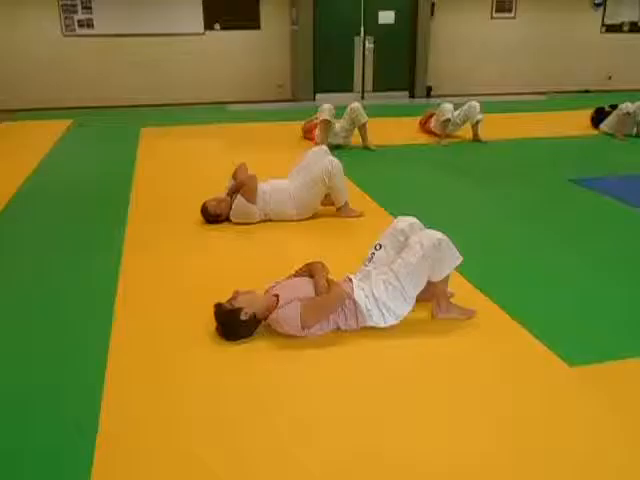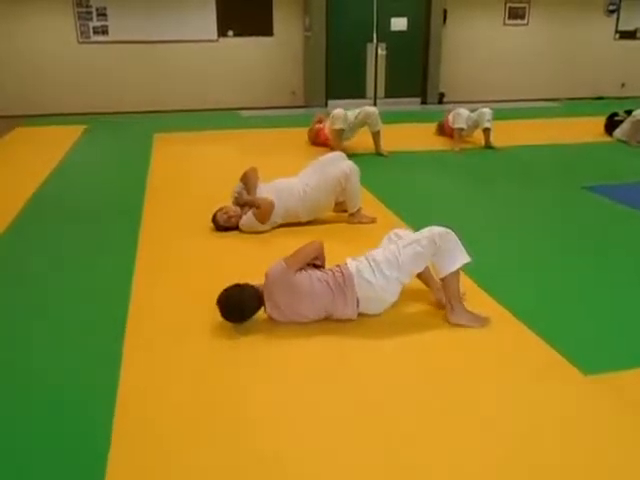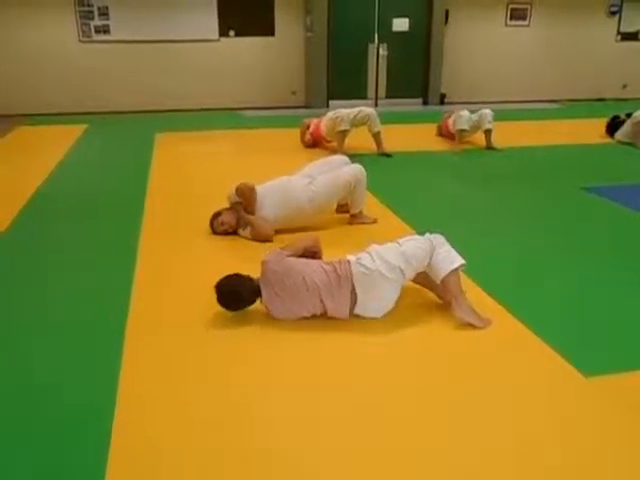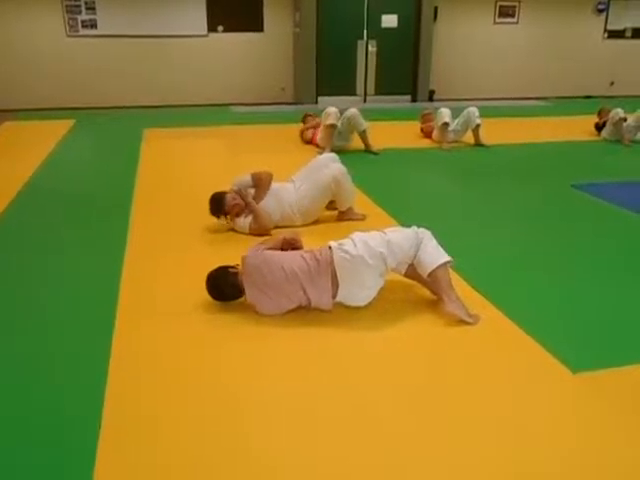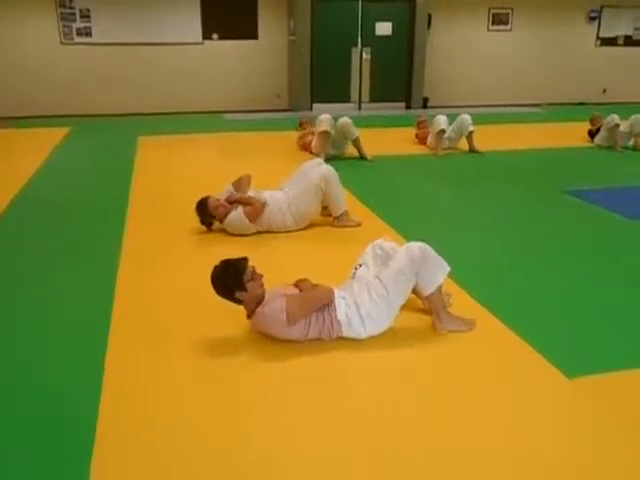
dt=1s
person 1, frame 1
left shoulder: (273, 294)
right shoulder: (288, 319)
left elbow: (316, 267)
right elbow: (337, 296)
left wrist: (314, 270)
right wrist: (321, 277)
left hip: (360, 283)
right hip: (377, 304)
left knee: (407, 225)
right knee: (434, 241)
left ankle: (427, 286)
right ankle: (443, 306)
person 1, frame 2
left shoulder: (277, 313)
right shoulder: (276, 278)
right elbow: (316, 246)
left wrist: (315, 269)
left hip: (364, 301)
right hip: (363, 280)
left knee: (400, 236)
right knee: (440, 236)
left ankle: (440, 293)
right ankle: (455, 309)
person 1, frame 3
left shoulder: (275, 311)
right shoulder: (272, 266)
right elbow: (312, 241)
left hip: (365, 305)
right hip: (362, 275)
left knee: (406, 260)
right knee: (434, 242)
left ankle: (446, 295)
right ankle: (459, 304)
person 1, frame 4
left shoulder: (260, 306)
right shoulder: (252, 261)
right elbow: (291, 237)
left hip: (350, 292)
left knee: (399, 251)
right knee: (419, 236)
left ankle: (438, 290)
right ankle: (450, 298)
person 1, frame 5
left shoulder: (264, 303)
right shoulder: (271, 315)
left elbow: (302, 286)
right elbow: (324, 294)
left wrist: (302, 287)
right wrist: (311, 288)
left hip: (348, 297)
right hip: (361, 315)
left knee: (382, 247)
right knee: (418, 251)
left ankle: (428, 299)
right ankle: (443, 318)
person 2, frame 1
left shoulder: (233, 195)
right shoulder: (239, 212)
left elbow: (242, 167)
right elbow: (251, 179)
left wrist: (233, 187)
right wrist: (234, 189)
left hip: (291, 187)
right hip: (297, 201)
left knee: (321, 151)
right knee: (332, 164)
left ankle: (327, 197)
right ankle: (343, 208)
person 2, frame 2
left shoulder: (240, 193)
right shoulder: (247, 223)
left elbow: (252, 171)
right elbow: (268, 205)
left wrist: (250, 197)
right wrist: (250, 200)
left hip: (300, 184)
right hip: (306, 200)
left knee: (339, 157)
right knee: (349, 169)
left ankle: (340, 204)
right ankle: (355, 214)
person 2, frame 3
left shoulder: (235, 198)
right shoulder: (246, 229)
right elbow: (268, 234)
right wrist: (248, 216)
left hip: (299, 182)
right hip: (308, 198)
left knee: (342, 161)
right knee: (357, 172)
left ankle: (342, 205)
right ankle: (357, 215)
person 2, frame 4
left shoulder: (238, 188)
right shoulder: (240, 222)
left elbow: (266, 176)
right elbow: (267, 227)
left wrist: (255, 200)
right wrist: (252, 204)
left hip: (294, 187)
right hip: (301, 207)
left knee: (330, 158)
right knee: (337, 171)
left ankle: (334, 201)
right ankle: (346, 212)
person 2, frame 5
left shoulder: (227, 198)
right shoulder: (233, 222)
left elbow: (246, 178)
right elbow: (261, 204)
left wrist: (238, 197)
right wrist: (238, 199)
left hip: (285, 197)
right hip: (293, 212)
left knee: (317, 163)
right knee: (327, 173)
left ankle: (327, 207)
right ankle: (340, 217)
